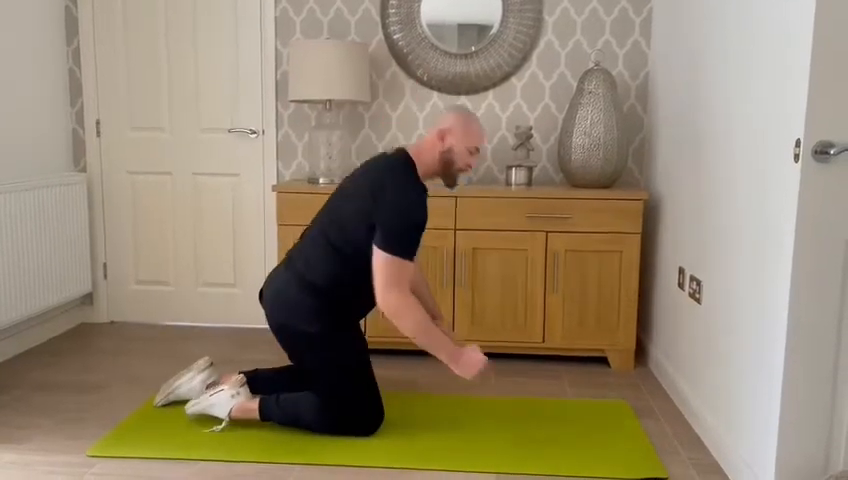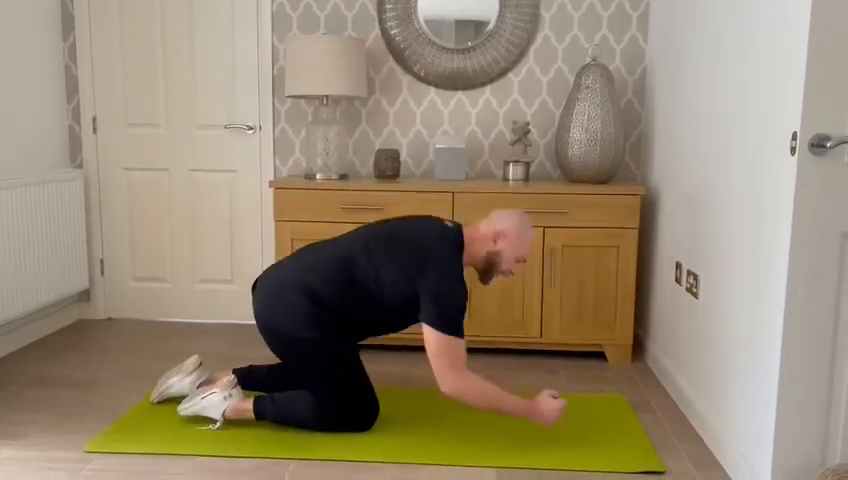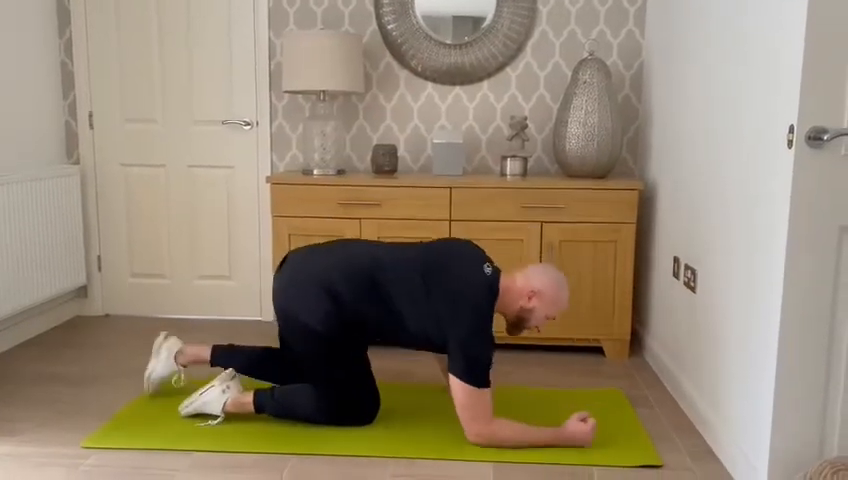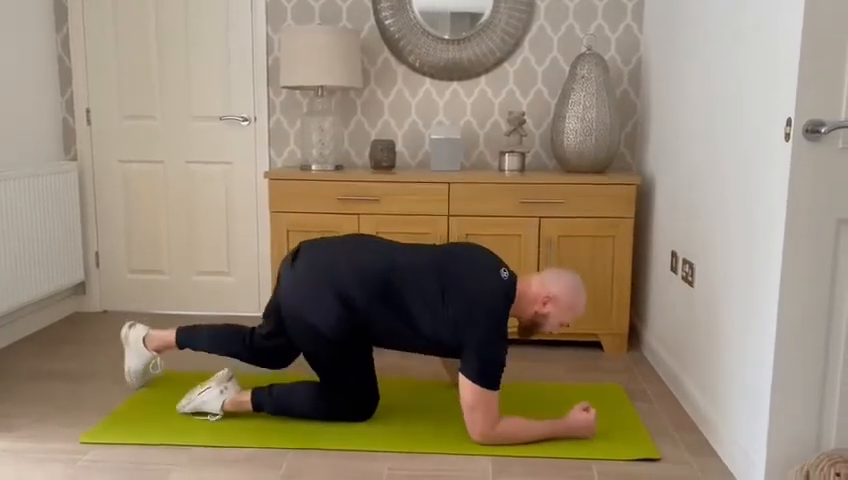
dt=0.3s
person 1, frame 1
left shoulder: (397, 171)
right shoulder: (402, 194)
left elbow: (403, 268)
right elbow: (392, 296)
left wrist: (438, 321)
right wrist: (454, 355)
left hip: (296, 295)
right hip: (306, 310)
left knee: (335, 388)
right knee: (362, 416)
left ankle: (223, 383)
right ankle: (237, 404)
person 1, frame 2
left shoulder: (443, 235)
right shoulder: (444, 275)
left elbow: (445, 334)
right elbow: (452, 382)
left wrist: (472, 379)
right wrist: (532, 410)
left hip: (280, 290)
right hip: (293, 310)
left knee: (316, 376)
right knee: (355, 410)
left ankle: (208, 379)
right ankle: (231, 405)
person 1, frame 3
left shoulder: (475, 261)
right shoulder: (472, 320)
right elbow: (479, 429)
left wrist: (465, 378)
right wrist: (564, 436)
left hip: (302, 271)
right hip: (313, 302)
left knee: (299, 367)
right knee: (356, 406)
left ankle: (183, 353)
right ankle: (233, 399)
person 1, frame 4
left shoulder: (490, 267)
right shoulder: (488, 323)
right elbow: (483, 431)
left wrist: (474, 367)
right wrist: (567, 427)
left hip: (312, 262)
right hip: (324, 299)
left knee: (268, 349)
right knee: (355, 402)
left ankle: (150, 339)
right ankle: (234, 398)
